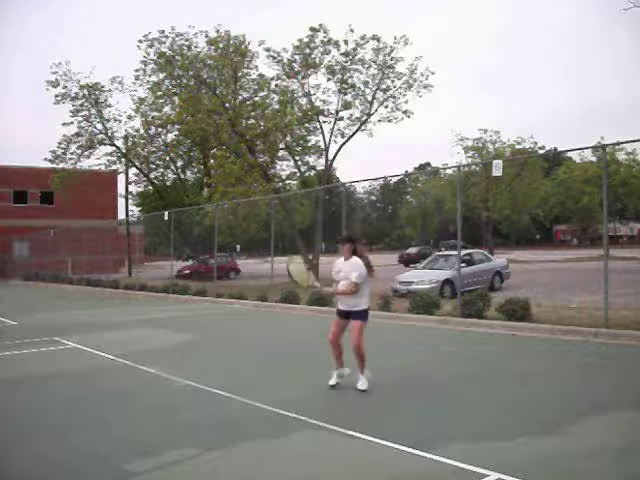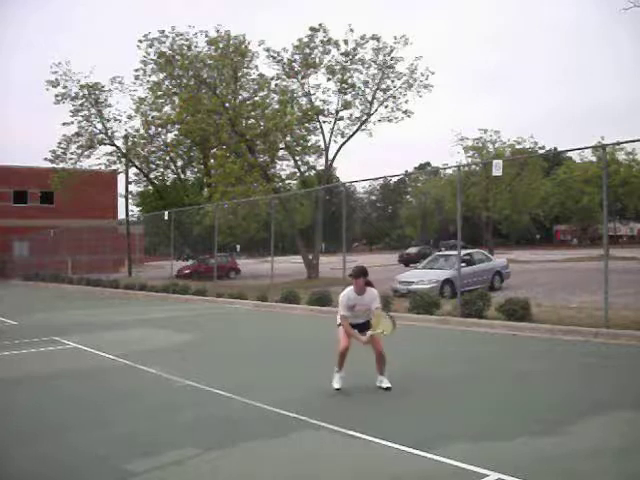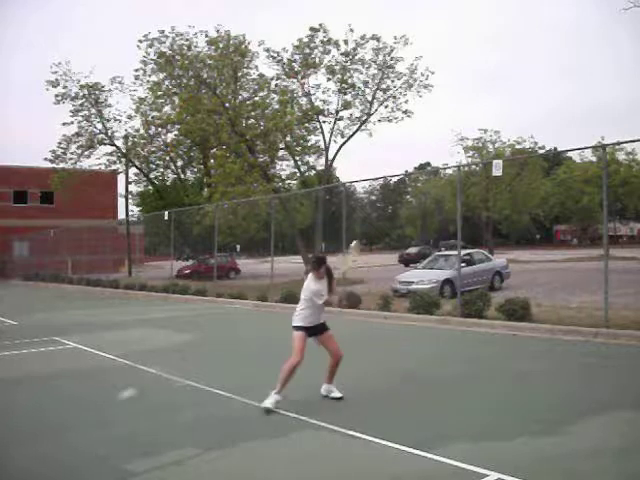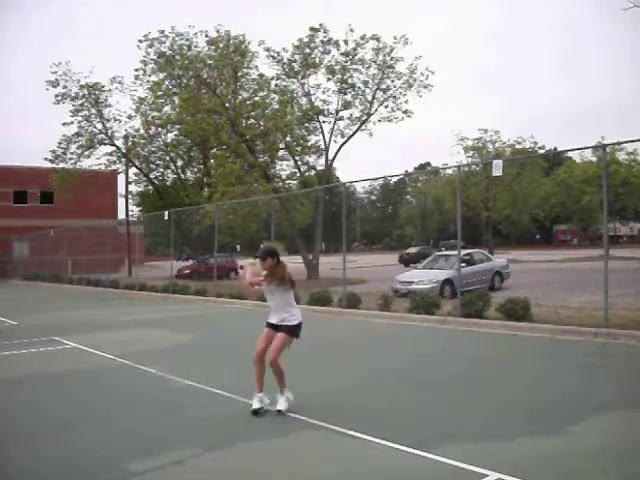
dt=0.5s
person 1, frame 1
left shoulder: (358, 265)
right shoulder: (338, 263)
left elbow: (353, 290)
right elbow: (337, 284)
left wrist: (333, 291)
right wrist: (334, 289)
left hip: (359, 308)
right hip: (343, 307)
left knee: (356, 345)
right knee: (333, 339)
left ankle: (362, 375)
right ankle: (340, 371)
person 1, frame 2
left shoulder: (373, 294)
right shoulder: (345, 295)
right elbow: (345, 321)
left wrist: (373, 333)
right wrist: (359, 338)
left hip: (363, 322)
right hip: (346, 321)
left knee: (379, 350)
right knee: (344, 346)
left ankle: (381, 377)
right ankle: (338, 372)
person 1, frame 3
left shoulder: (323, 277)
right shoulder: (313, 287)
right elbow: (327, 302)
left wrist: (327, 296)
right wrist: (329, 296)
left hip: (317, 322)
right hip: (302, 323)
left knee: (337, 355)
right knee: (296, 359)
left ankle: (328, 386)
right ankle: (275, 395)
person 1, frame 4
left shoulder: (278, 278)
right shoulder: (267, 276)
left elbow: (250, 281)
right elbow: (250, 283)
left wrist: (248, 273)
right wrist: (247, 273)
left hip: (290, 323)
right hip: (274, 321)
left knee: (272, 358)
right knee: (258, 355)
left ankle: (284, 394)
right ankle: (259, 397)
